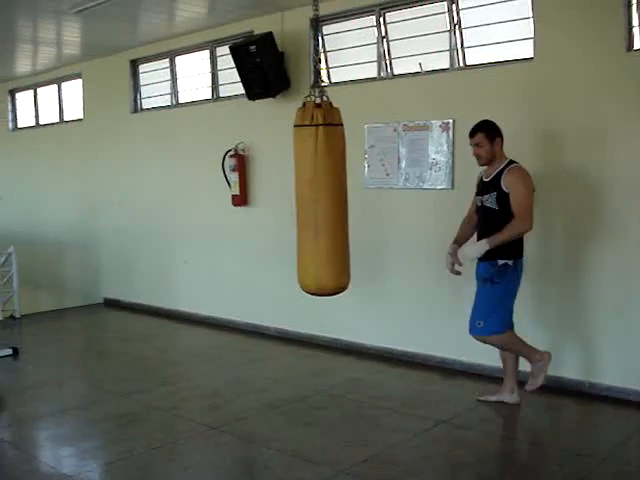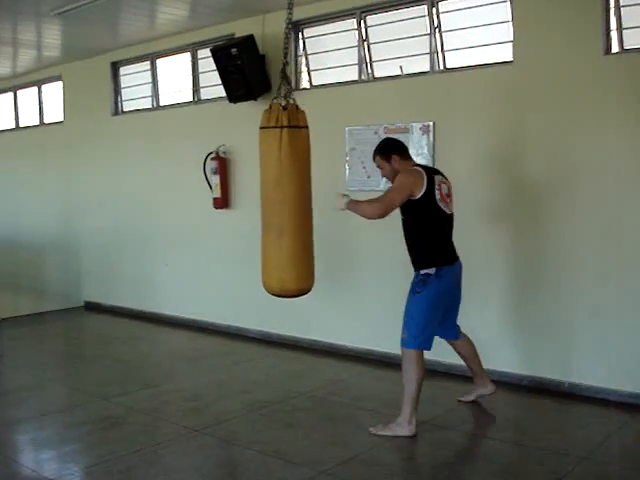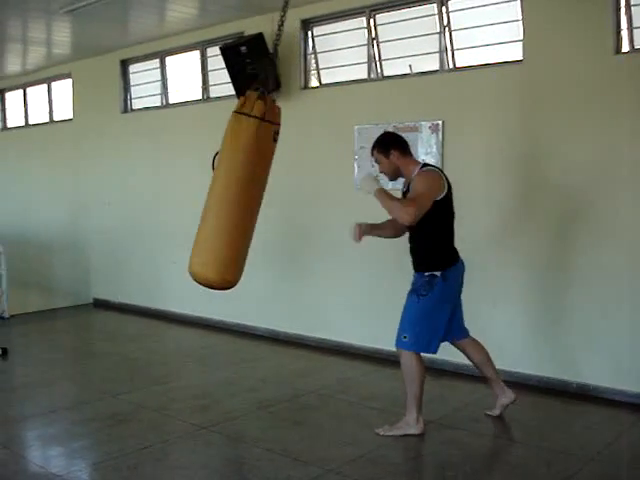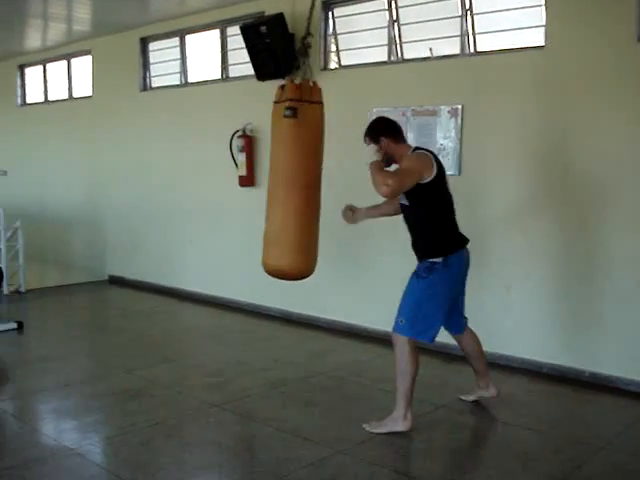
dt=0.7s
person 1, frame 1
left shoulder: (515, 175)
right shoulder: (484, 177)
left elbow: (523, 223)
right elbow: (473, 217)
left wrist: (485, 243)
right wrist: (455, 246)
left hip: (503, 264)
right hip: (487, 263)
left knee: (484, 329)
right knee: (501, 327)
left ankle: (536, 358)
right ankle: (510, 388)
person 1, frame 2
left shoulder: (412, 177)
right shoulder: (433, 177)
left elbow: (376, 210)
left wrist: (348, 203)
right wrist: (406, 203)
left hip: (433, 273)
right hip: (449, 268)
left knee: (411, 344)
right knee: (450, 332)
left ankle: (407, 420)
right ankle: (483, 383)
person 1, frame 3
left shoulder: (429, 177)
right shoulder: (412, 182)
left elbow: (408, 215)
right elbow: (399, 226)
left wrist: (377, 191)
right wrist: (368, 228)
left hip: (437, 275)
right hip: (447, 270)
left knee: (407, 348)
right knee: (458, 336)
left ankle: (412, 420)
right ankle: (501, 391)
person 1, frame 4
left shoulder: (419, 159)
right shoulder: (410, 165)
left elbow: (388, 188)
right elbow: (398, 202)
left wrist: (375, 162)
right wrist: (362, 214)
left hip: (439, 262)
right hip: (451, 257)
left knee: (403, 335)
right knee: (458, 326)
left ankle: (401, 416)
right ankle: (485, 384)
